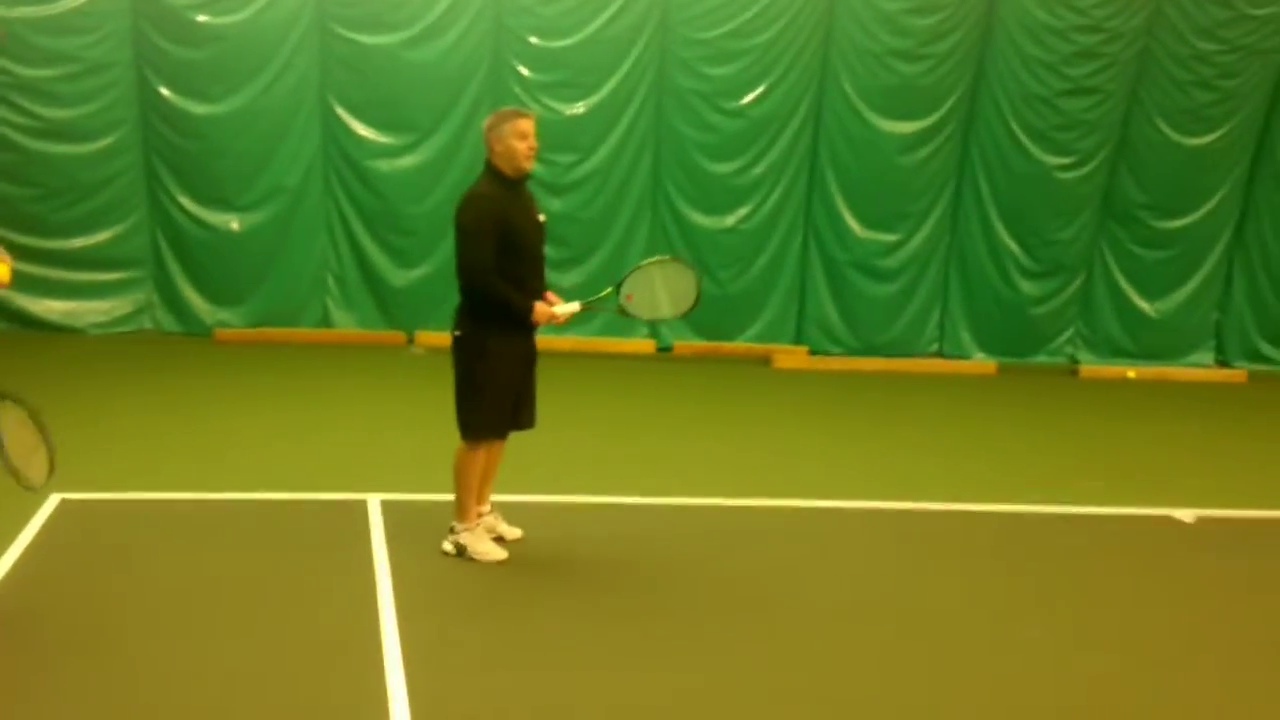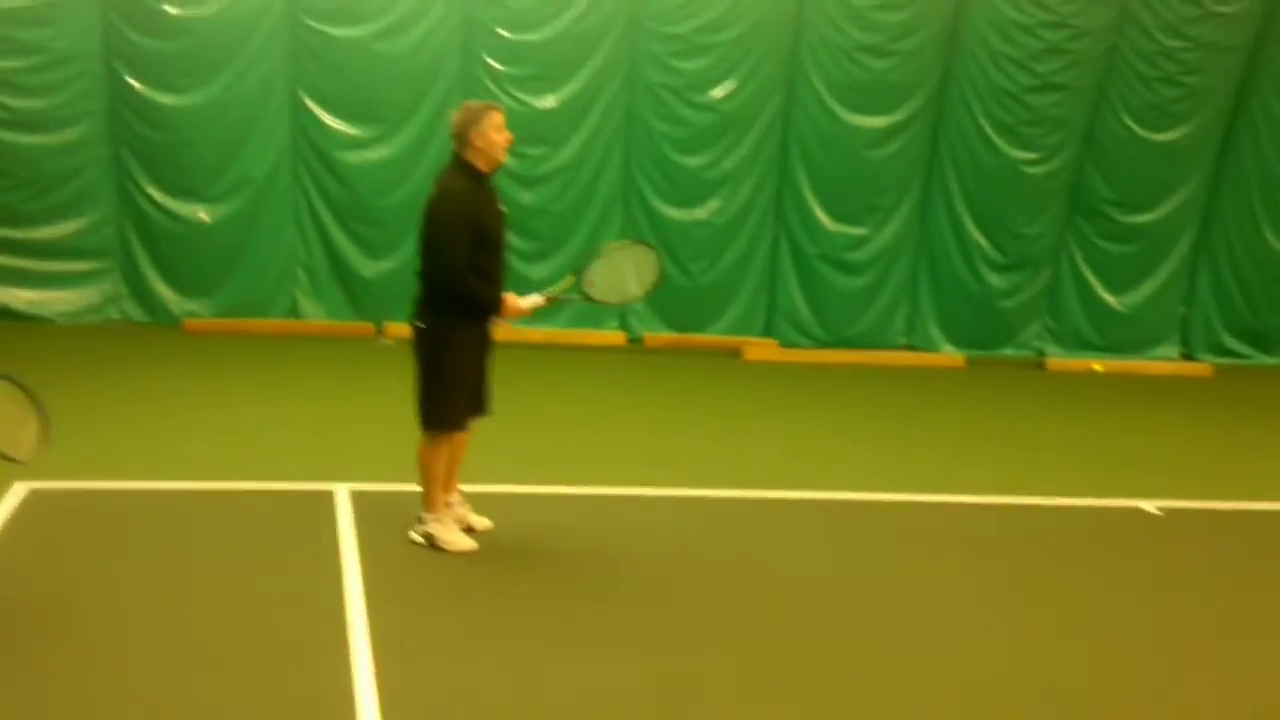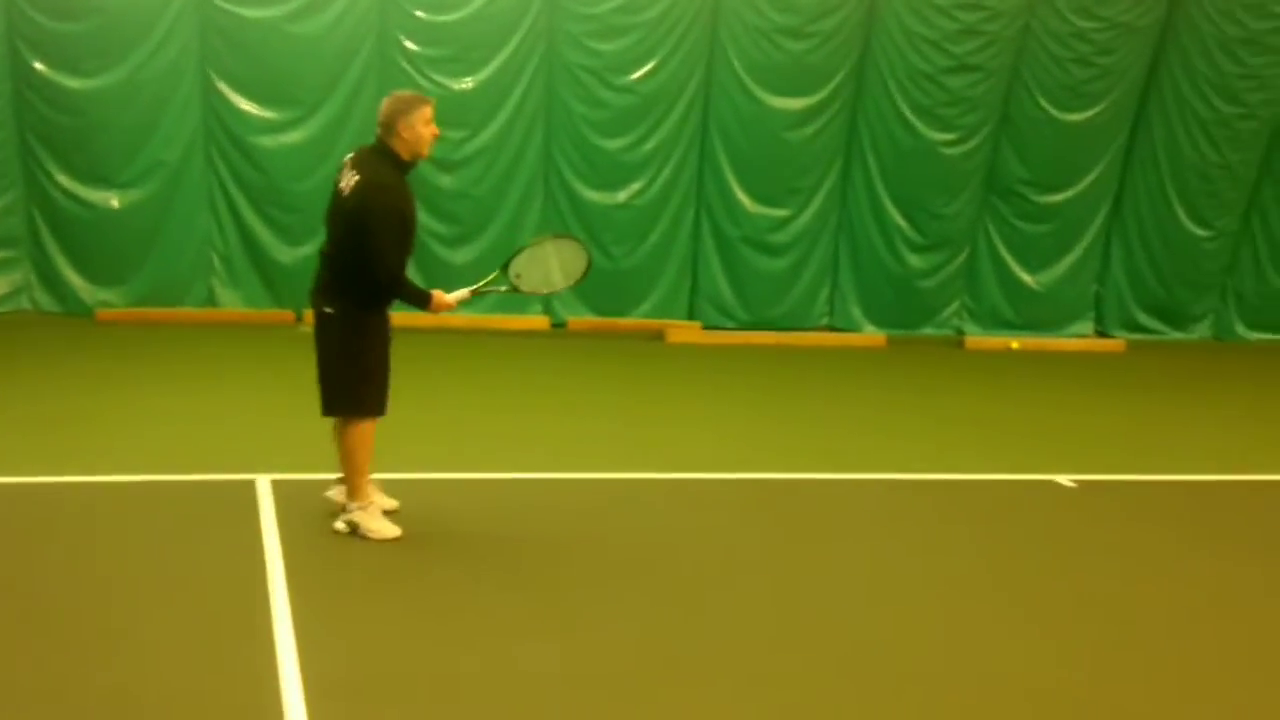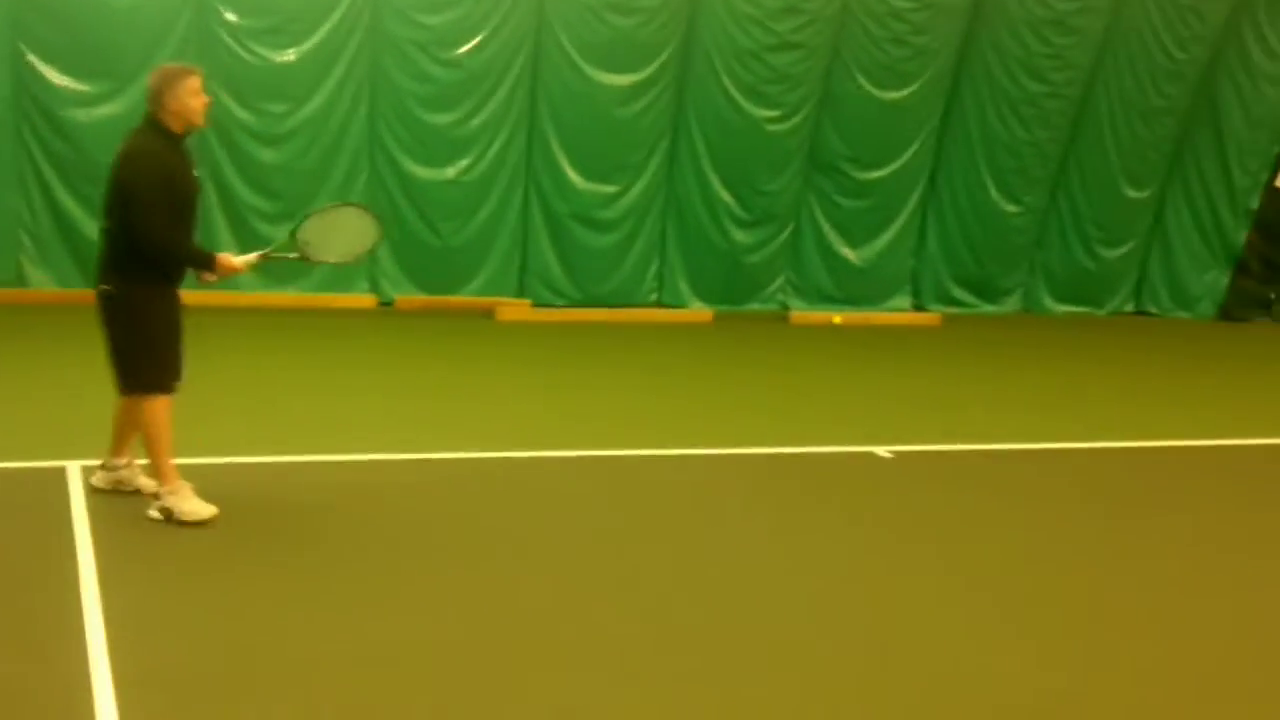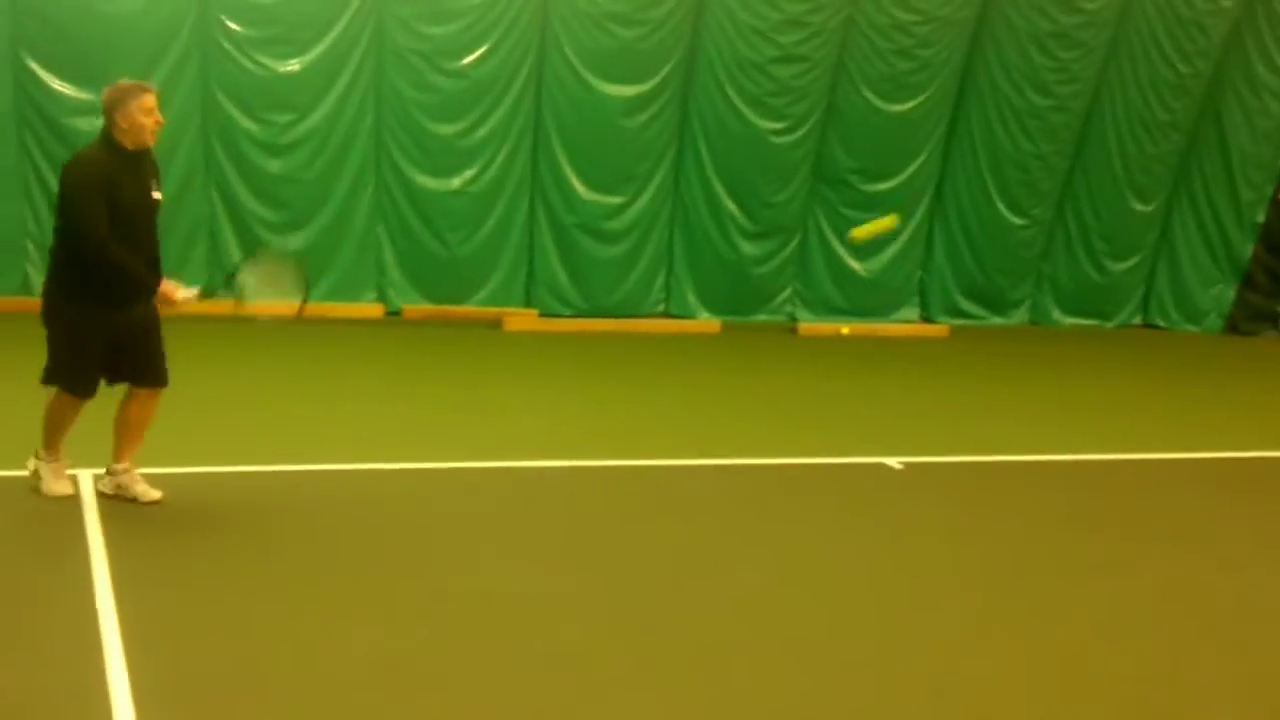
dt=0.5s
person 1, frame 1
left shoulder: (522, 195)
right shoulder: (481, 201)
right elbow: (477, 278)
left wrist: (545, 296)
right wrist: (527, 309)
left hip: (517, 334)
right hip: (485, 335)
left knee: (499, 430)
right knee: (478, 433)
left ankle: (482, 511)
right ankle: (463, 529)
person 1, frame 2
left shoulder: (477, 185)
right shoulder: (455, 195)
right elbow: (449, 274)
left wrist: (494, 301)
right wrist: (498, 304)
left hip: (468, 322)
right hip: (446, 325)
left knee: (463, 417)
right knee: (442, 423)
left ankle: (450, 500)
right ankle: (431, 519)
person 1, frame 3
left shoulder: (364, 160)
right shoulder: (385, 188)
right elbow: (384, 271)
right wrist: (427, 300)
left hip: (345, 297)
right hip: (353, 307)
left knee: (358, 402)
right knee: (361, 407)
left ankle: (353, 484)
right ankle: (357, 507)
person 1, frame 4
left shoulder: (172, 147)
right shoulder: (144, 155)
right elbow: (152, 237)
left wrist: (198, 261)
right wrist: (210, 262)
left hip: (158, 284)
right hip: (131, 287)
left knee: (144, 382)
right knee: (154, 386)
left ankle: (116, 463)
right ankle: (171, 492)
person 1, frame 5
left shoulder: (146, 163)
right shoulder: (86, 169)
right elbow: (96, 246)
left wrist: (153, 283)
right wrist: (155, 284)
left hip: (130, 299)
right hip: (78, 299)
left knee: (150, 381)
right knee: (74, 389)
left ankle: (119, 471)
right ankle: (48, 458)
